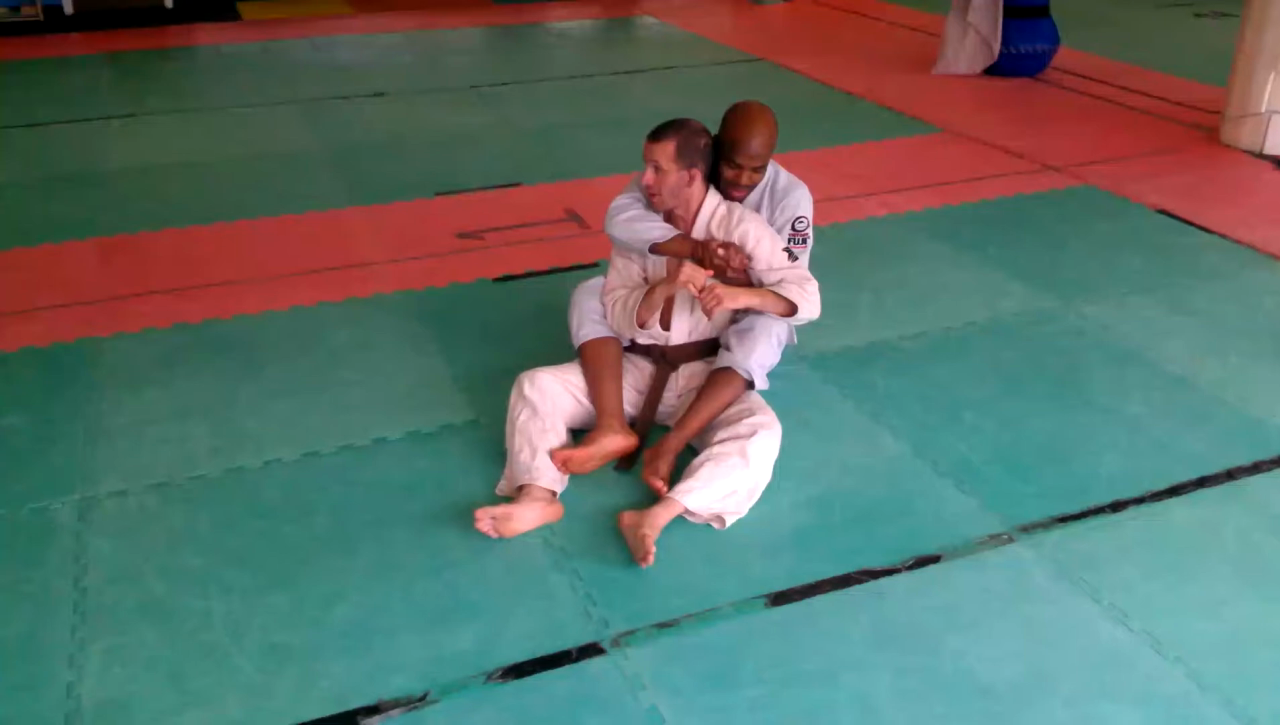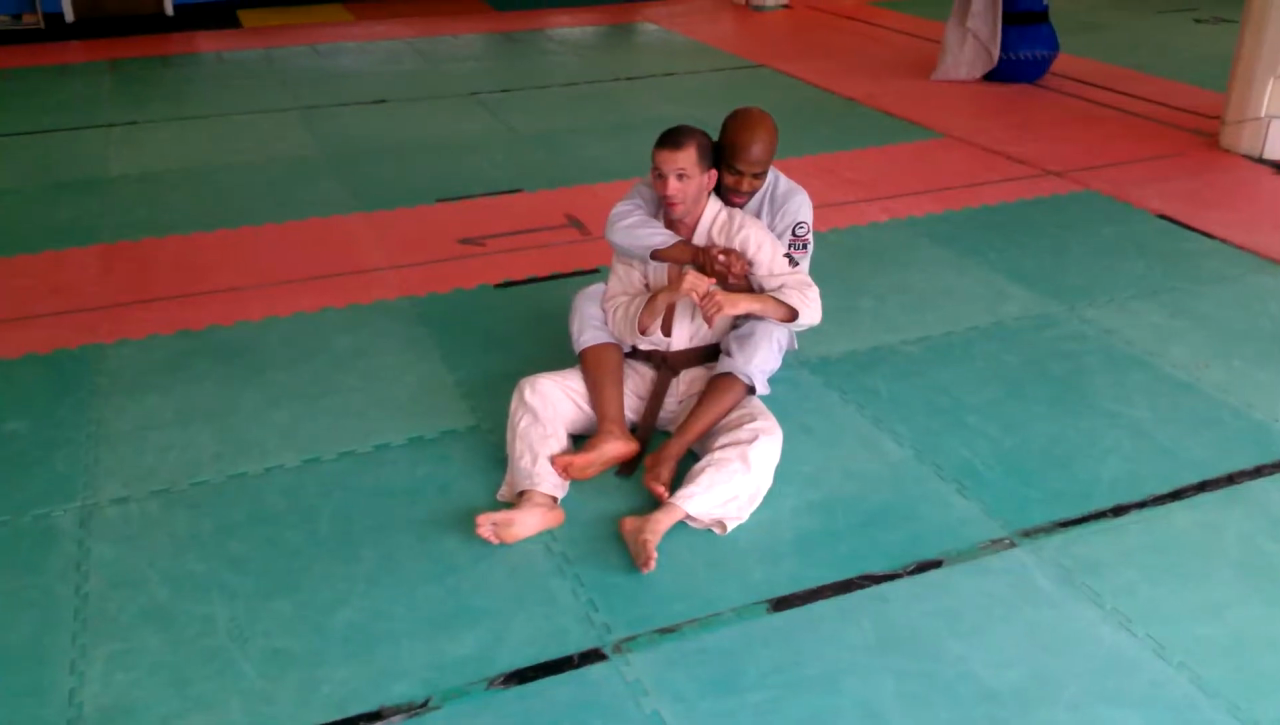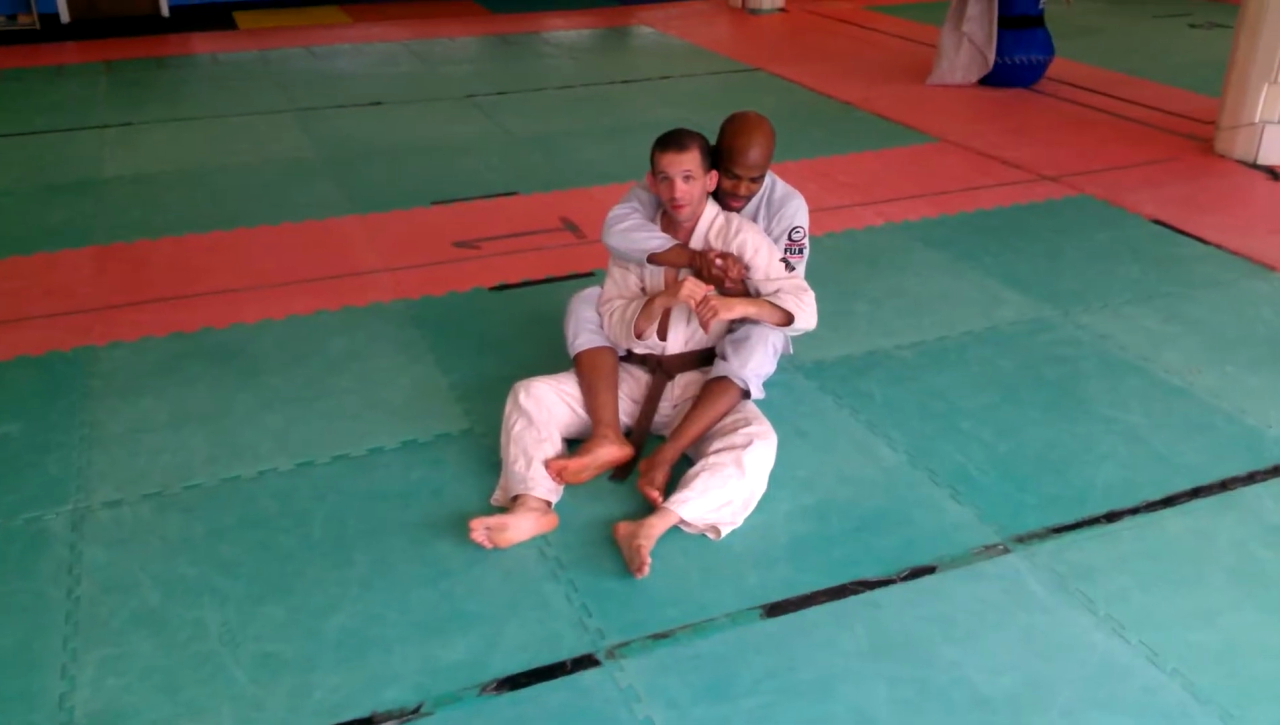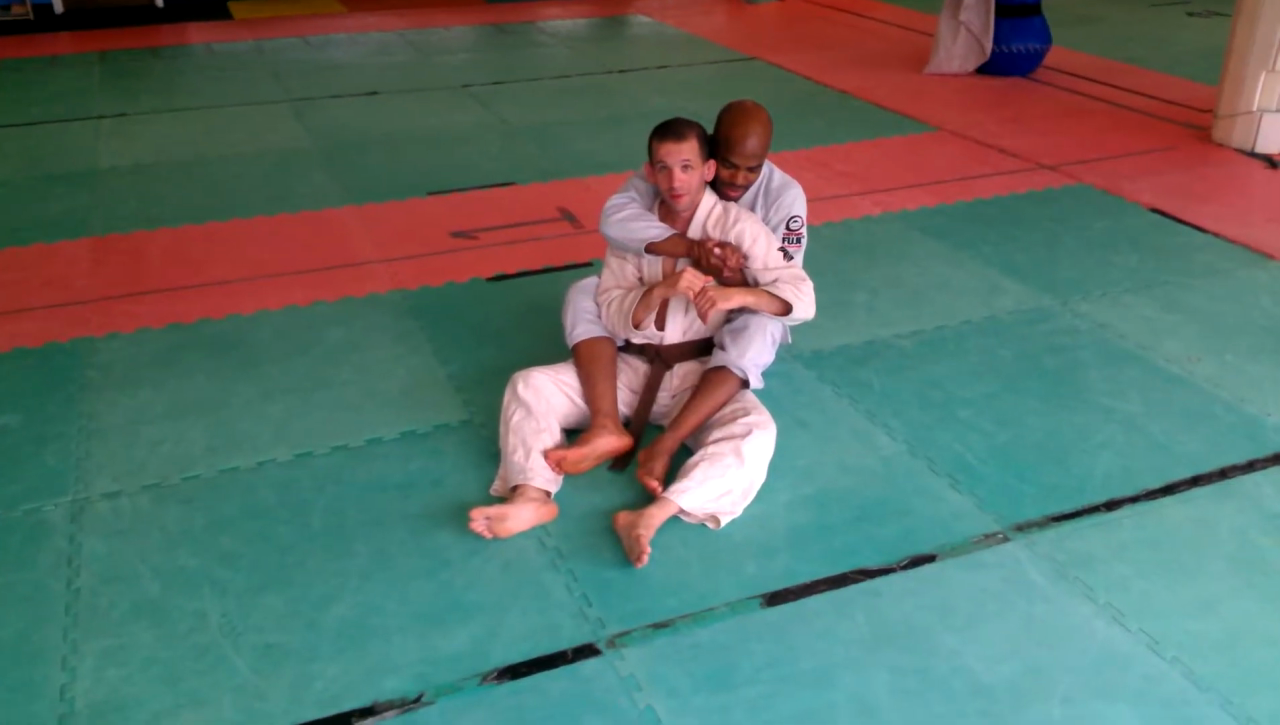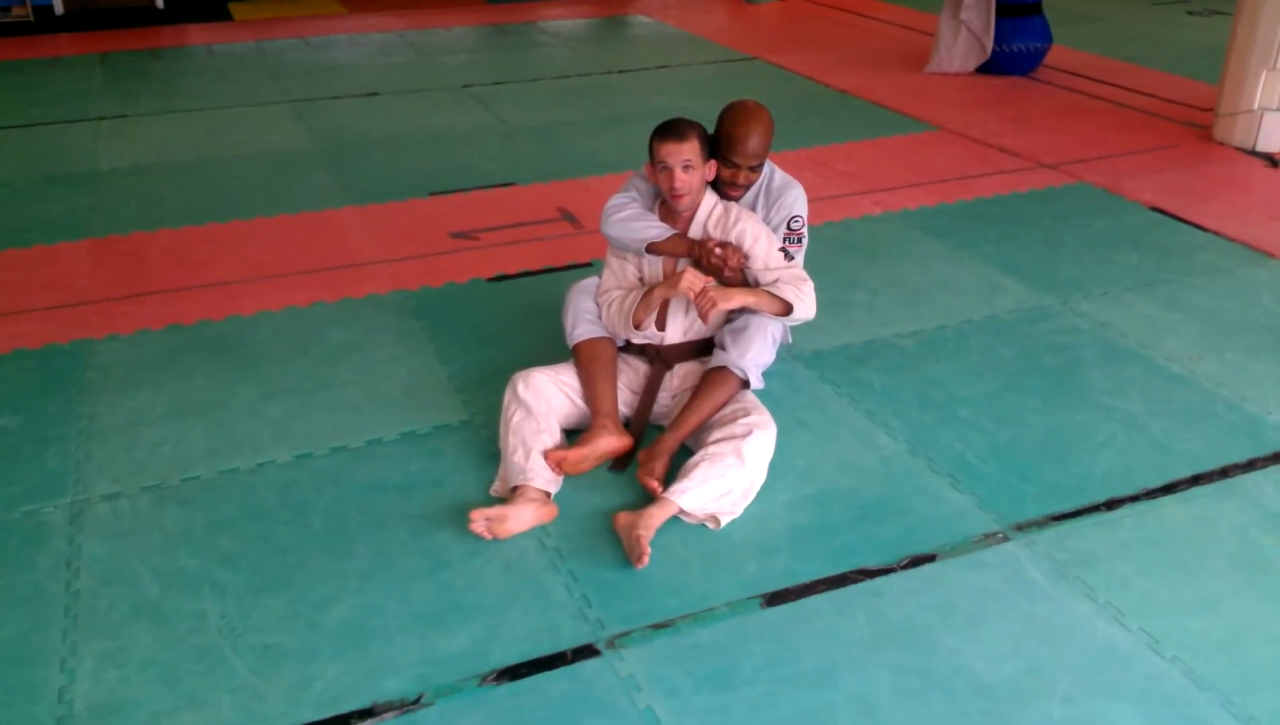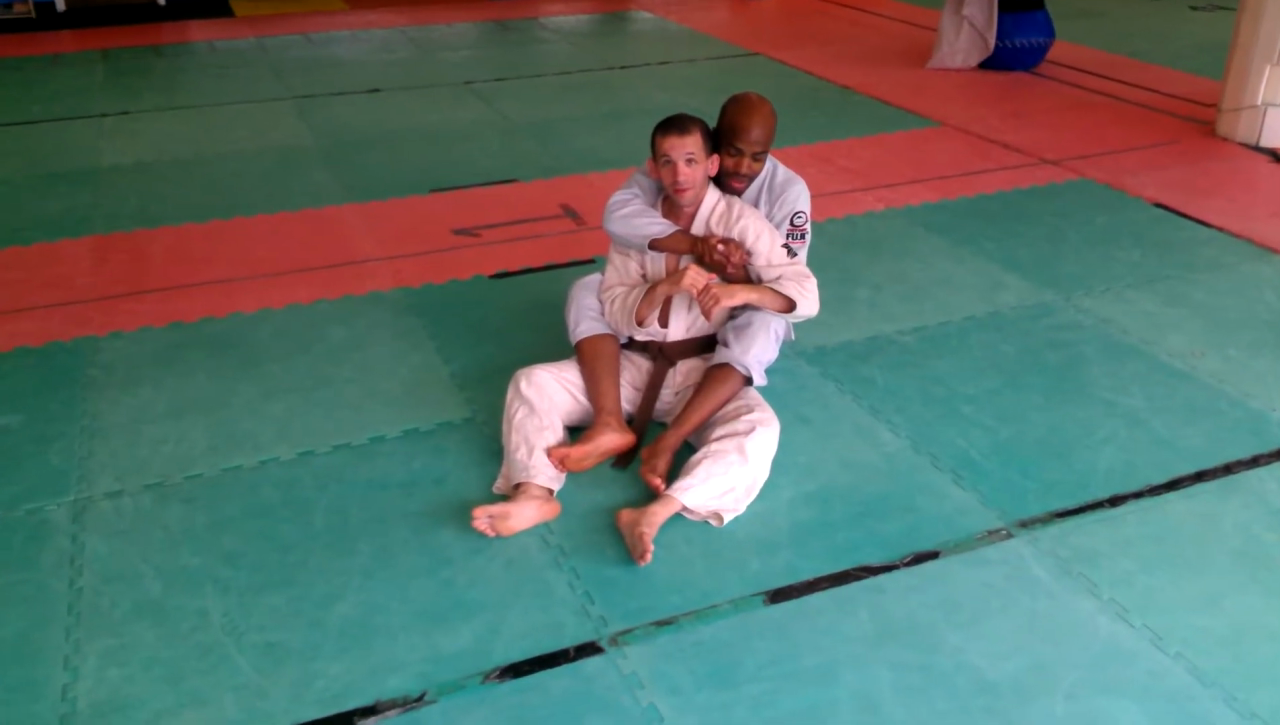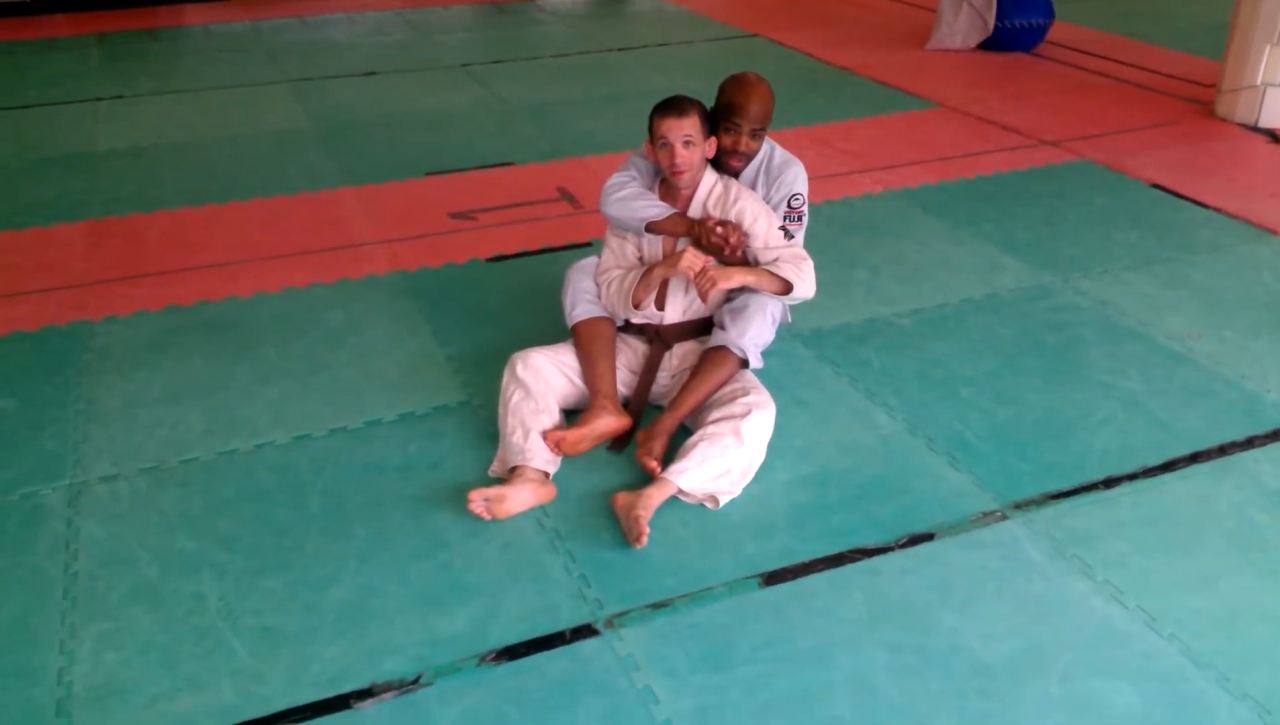
dt=0.4s
person 1, frame 1
left shoulder: (741, 227)
left elbow: (807, 299)
right elbow: (618, 316)
left wrist: (741, 295)
right wrist: (664, 287)
left hip: (707, 376)
right hip: (637, 369)
left knee: (760, 433)
right knee: (535, 386)
left ankle: (655, 517)
right ankle: (539, 497)
person 1, frame 2
left shoulder: (741, 232)
left elbow: (807, 304)
right elbow: (619, 324)
left wrist: (742, 300)
right wrist: (666, 294)
left hip: (707, 381)
right hip: (638, 373)
left knee: (761, 437)
right knee: (536, 391)
left ankle: (655, 522)
right ankle: (539, 502)
person 1, frame 3
left shoulder: (739, 236)
left elbow: (804, 309)
right elbow: (615, 327)
left wrist: (739, 305)
right wrist: (664, 299)
left hip: (703, 385)
right hip: (634, 377)
left knee: (756, 443)
right knee: (530, 395)
left ankle: (649, 527)
right ankle: (532, 507)
person 1, frame 4
left shoulder: (736, 226)
left elbow: (802, 299)
right elbow: (613, 317)
left wrist: (736, 295)
right wrist: (661, 289)
left hip: (701, 375)
right hip: (633, 367)
left knee: (755, 433)
right knee: (529, 385)
left ankle: (649, 517)
right ankle: (531, 497)
person 1, frame 5
left shoulder: (737, 226)
left elbow: (803, 298)
right elbow: (613, 317)
left wrist: (737, 295)
right wrist: (662, 290)
left hip: (702, 374)
right hip: (633, 367)
left knee: (755, 432)
right knee: (529, 386)
left ankle: (650, 517)
right ankle: (532, 497)
person 1, frame 6
left shoulder: (739, 221)
left elbow: (805, 295)
right elbow: (615, 314)
left wrist: (740, 292)
right wrist: (665, 287)
left hip: (705, 372)
right hip: (635, 364)
left knee: (758, 429)
right knee: (532, 383)
left ankle: (652, 515)
right ankle: (535, 495)
person 1, frame 7
left shoulder: (737, 204)
left elbow: (802, 277)
right elbow: (612, 297)
left wrist: (737, 274)
right wrist: (662, 269)
left hip: (701, 354)
right hip: (632, 348)
left knee: (754, 412)
right knee: (528, 366)
left ankle: (648, 498)
right ankle: (530, 478)
person 2, frame 1
left shoulder: (790, 196)
right elbow: (621, 216)
left wrist: (740, 279)
right wrist: (695, 249)
left hip: (734, 318)
left knee: (767, 331)
right knee: (591, 295)
left ankle: (670, 445)
right ankle: (612, 427)
person 2, frame 2
left shoulder: (790, 201)
right elbow: (622, 223)
left wrist: (739, 285)
right wrist: (695, 255)
left hip: (735, 323)
left knee: (767, 336)
right knee: (591, 301)
left ankle: (670, 451)
right ankle: (613, 432)
person 2, frame 3
left shoulder: (787, 206)
right elbow: (618, 226)
left wrist: (736, 289)
right wrist: (694, 258)
left hip: (730, 330)
left knee: (763, 340)
right knee: (587, 305)
left ankle: (665, 455)
right ankle: (607, 436)
person 2, frame 4
left shoulder: (784, 195)
right elbow: (616, 216)
left wrist: (734, 278)
right wrist: (691, 247)
left hip: (729, 318)
left knee: (761, 331)
right knee: (584, 294)
left ankle: (664, 445)
right ankle: (606, 427)
person 2, frame 5
left shoulder: (785, 195)
right elbow: (616, 217)
left wrist: (733, 277)
right wrist: (693, 248)
left hip: (729, 318)
left knee: (761, 331)
right knee: (585, 295)
left ankle: (664, 446)
right ankle: (606, 427)
person 2, frame 6
left shoulder: (788, 191)
right elbow: (619, 213)
left wrist: (737, 274)
right wrist: (696, 244)
left hip: (733, 314)
left knee: (765, 328)
right knee: (587, 292)
left ankle: (667, 443)
right ankle: (610, 424)
person 2, frame 7
left shoulder: (785, 172)
right elbow: (616, 195)
left wrist: (734, 256)
right wrist: (692, 226)
left hip: (730, 296)
left knee: (761, 311)
right knee: (584, 274)
left ankle: (662, 426)
right ankle: (605, 407)
